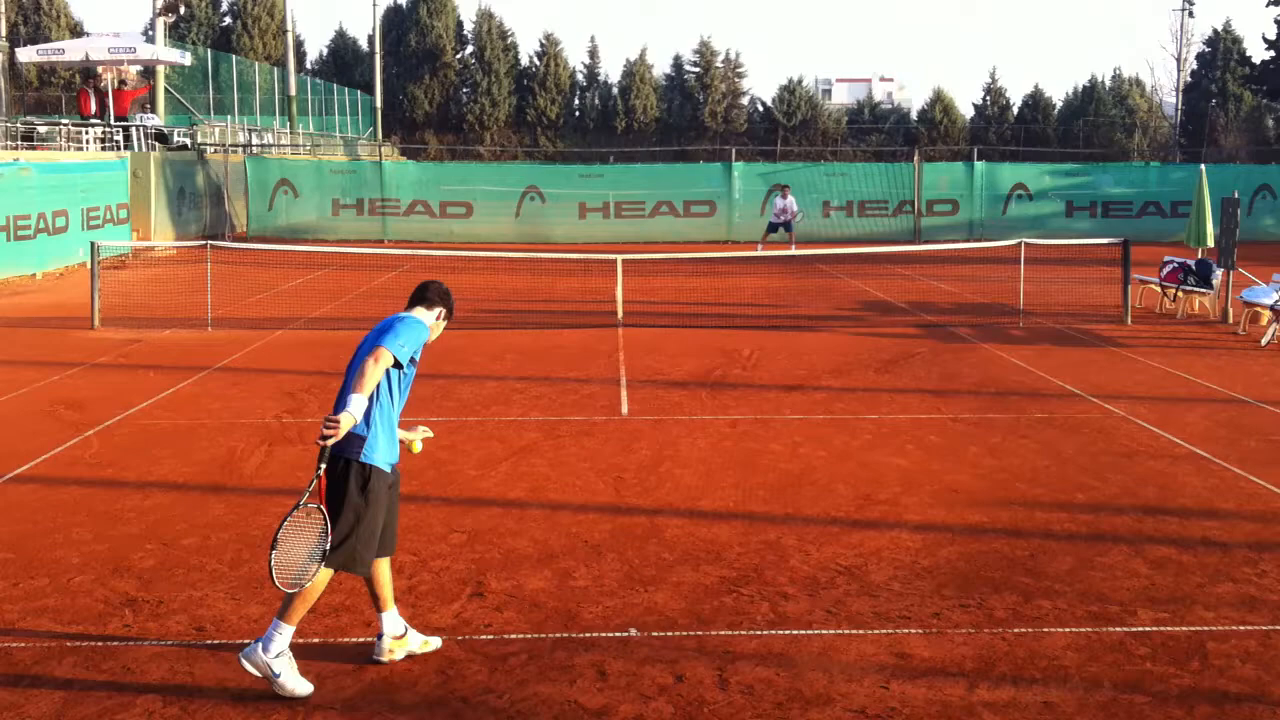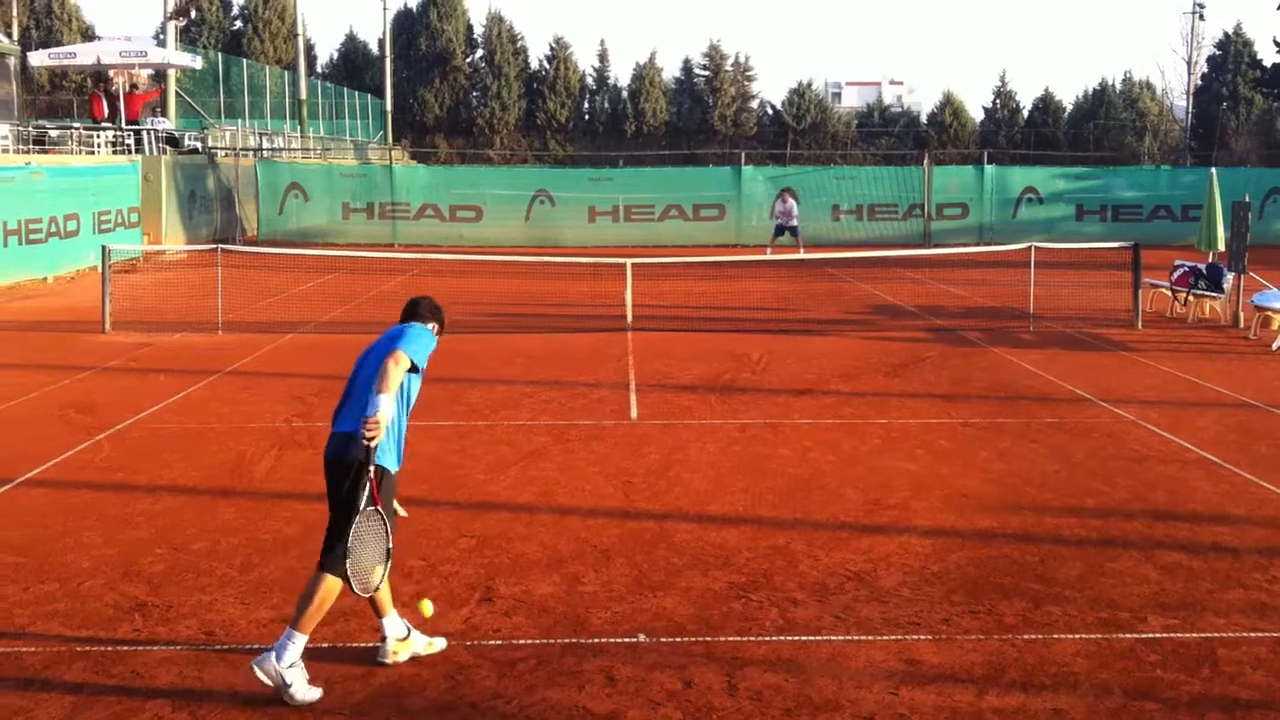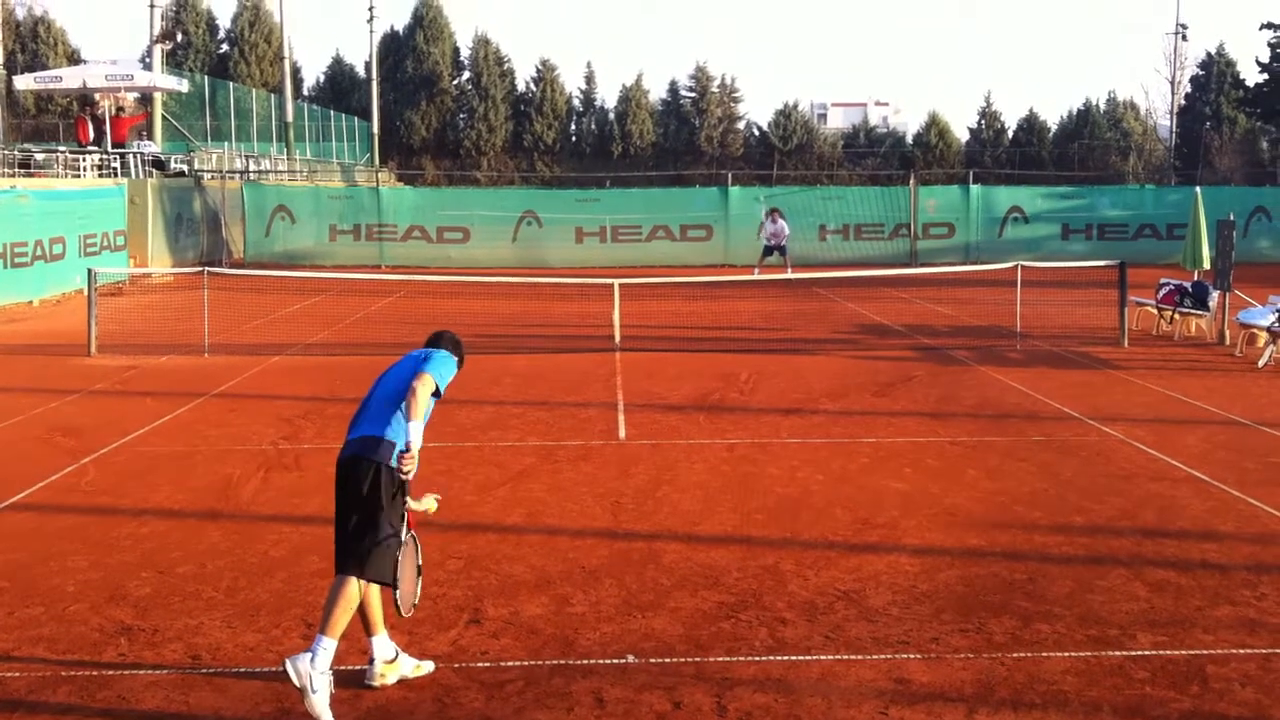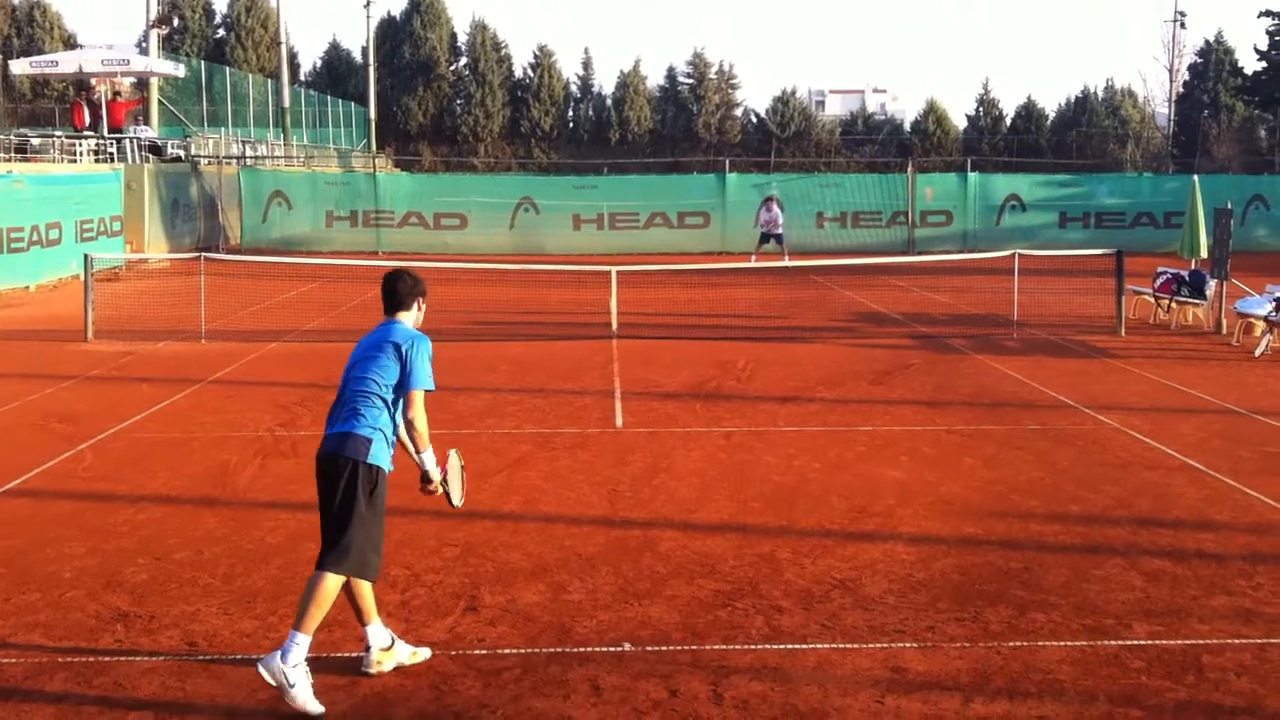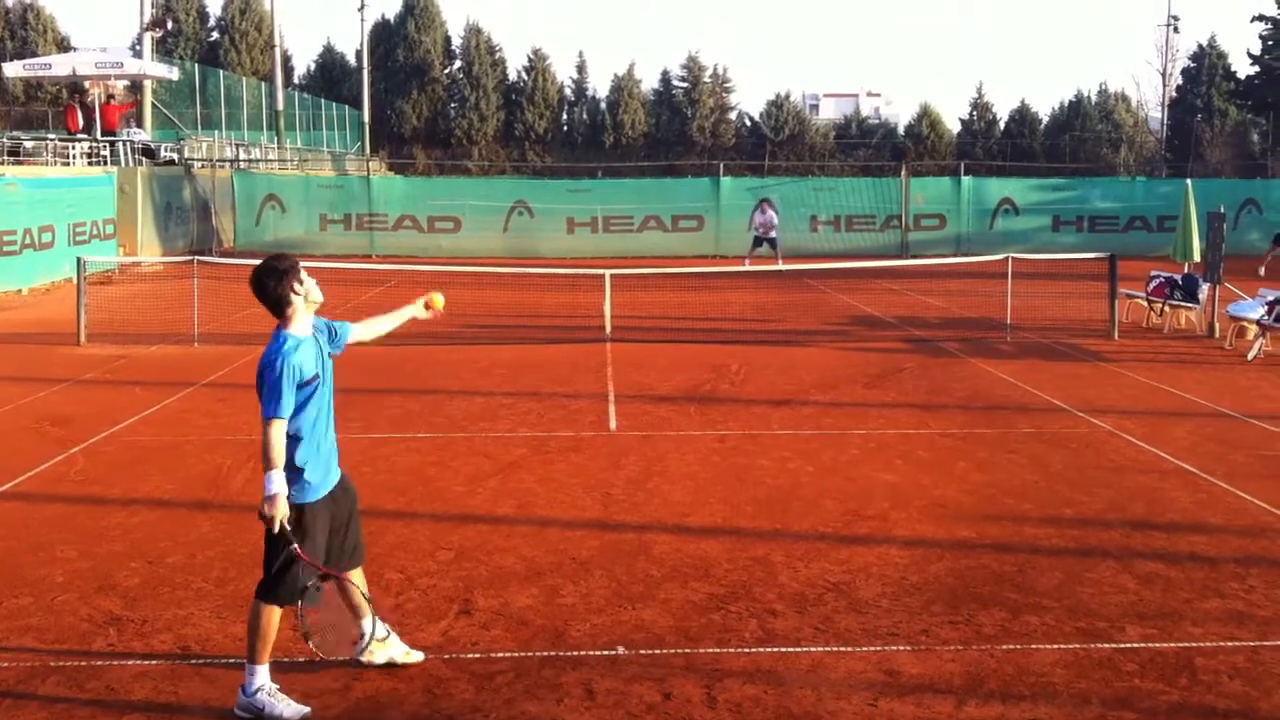
dt=0.7s
person 1, frame 1
left shoulder: (390, 328)
right shoulder: (412, 326)
right elbow: (375, 362)
left wrist: (402, 435)
right wrist: (351, 413)
left hip: (374, 455)
right hip: (363, 456)
left knee: (379, 543)
right knee: (333, 552)
left ankle: (393, 636)
right ankle: (271, 649)
person 1, frame 2
left shoulder: (384, 341)
right shoulder: (420, 336)
right elbow: (395, 364)
right wrist: (384, 411)
left hip: (348, 448)
right hip: (366, 457)
right knee: (340, 559)
left ankle: (397, 638)
right ankle: (282, 658)
person 1, frame 3
left shoulder: (401, 365)
right shoulder: (441, 359)
right elbow: (419, 390)
left wrist: (408, 499)
right wrist: (413, 444)
left hip: (353, 457)
right hip: (380, 458)
left knee: (363, 561)
right knee: (360, 566)
left ankle: (384, 658)
right ankle: (315, 663)
person 1, frame 4
left shoulder: (369, 342)
right shoulder: (415, 342)
right elbow: (412, 414)
left wrist: (416, 456)
right wrist: (429, 464)
left hip: (335, 450)
right hip: (361, 457)
left knee: (351, 556)
right knee: (340, 560)
left ankle: (381, 646)
right ankle: (289, 659)
person 1, frame 5
left shoulder: (316, 332)
right shoulder: (282, 359)
left elbow: (361, 330)
right elbow: (274, 428)
left wrist: (409, 312)
right wrist: (276, 491)
left hip: (329, 480)
right hip: (300, 489)
left knee: (348, 557)
right knee: (279, 586)
left ankle: (376, 637)
